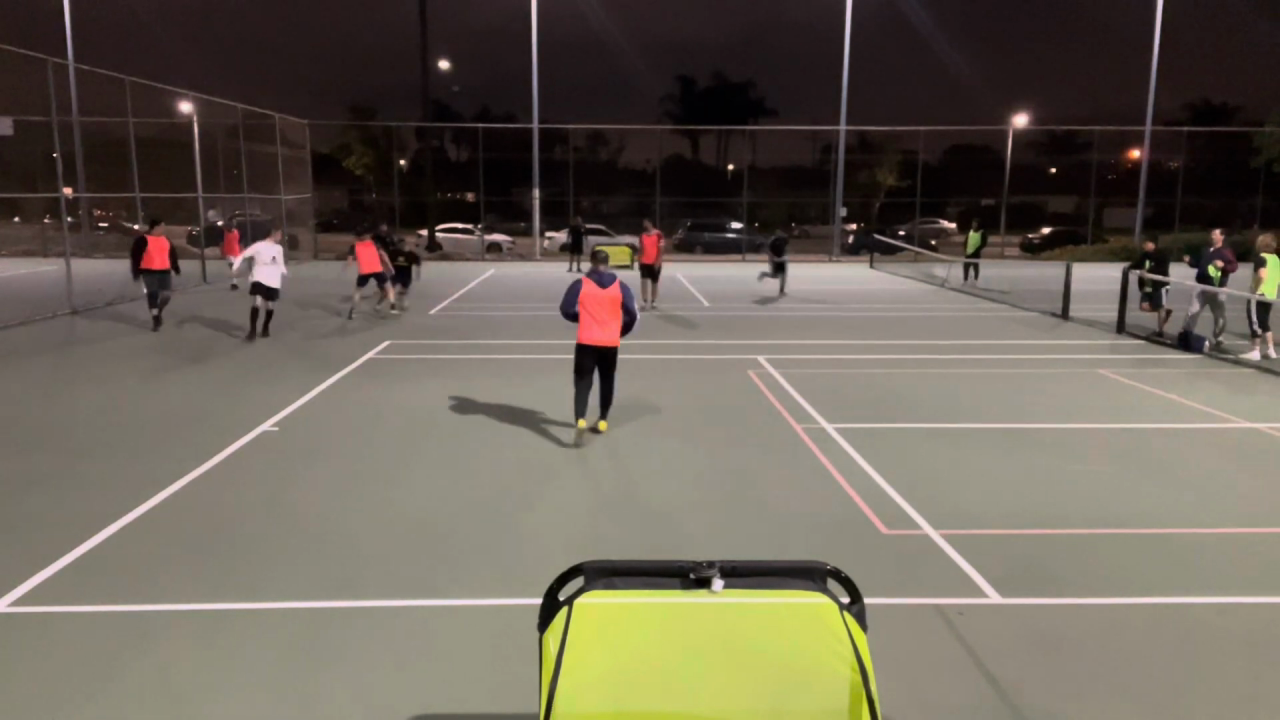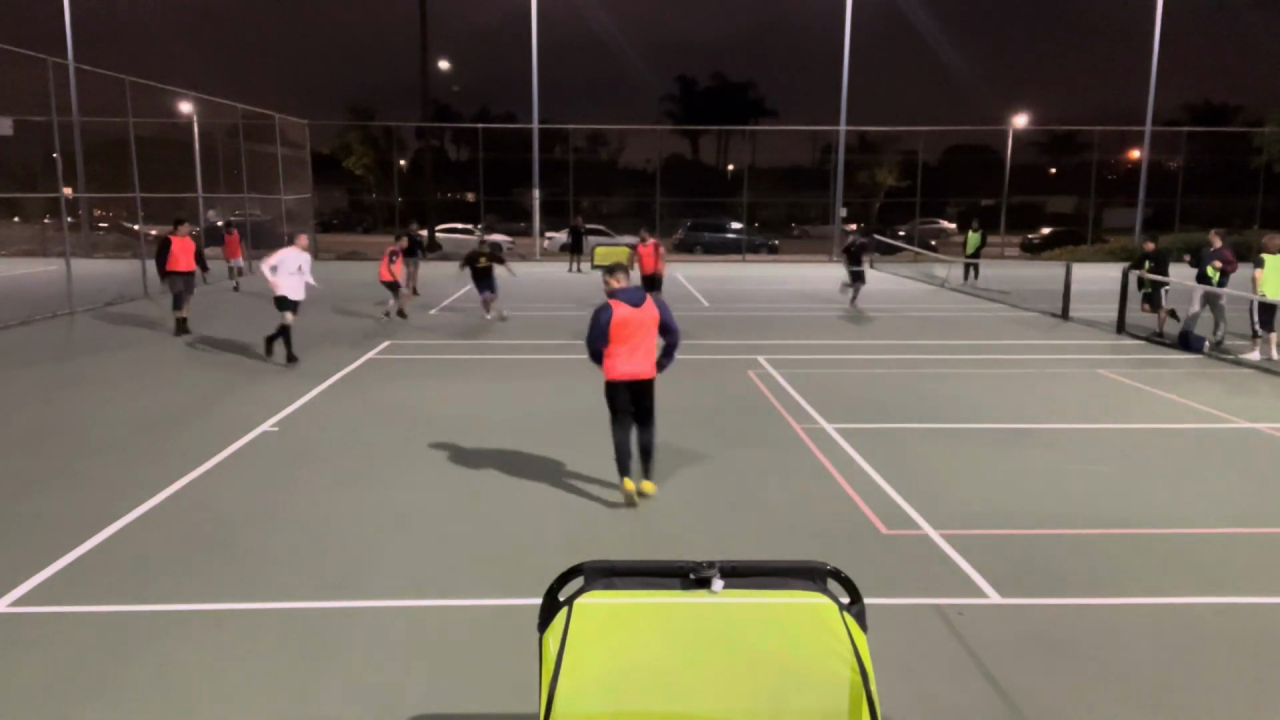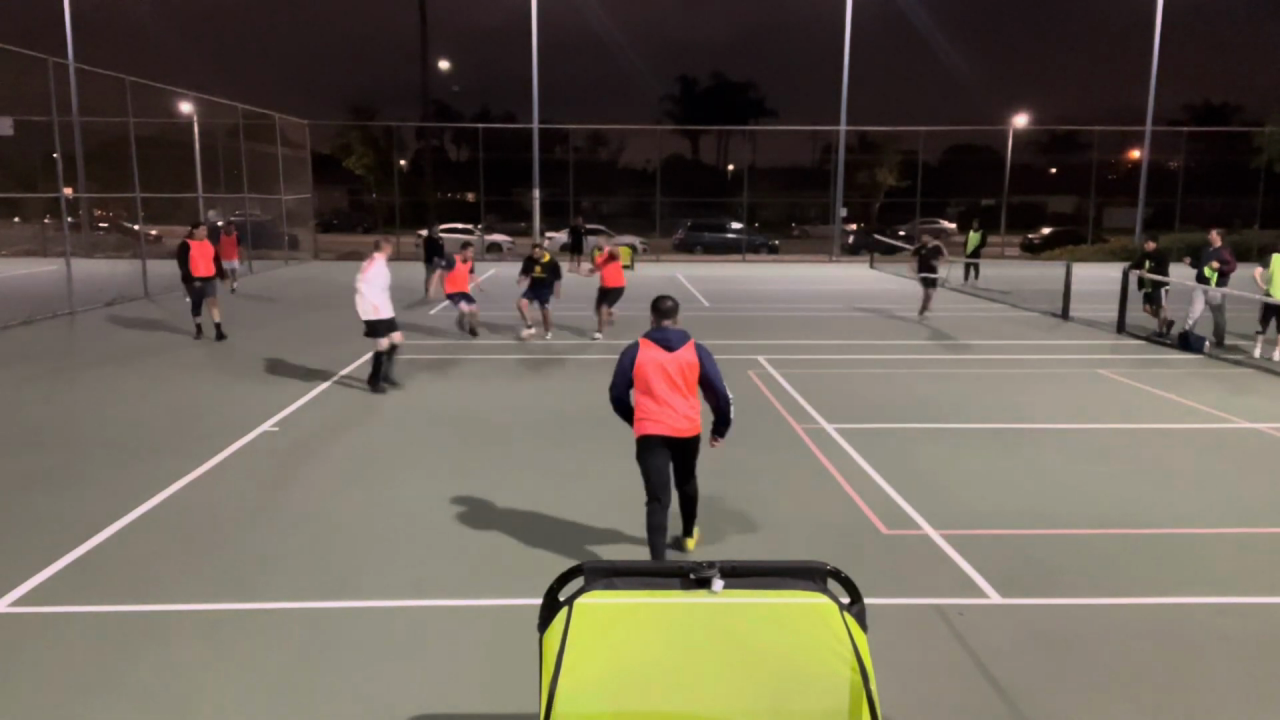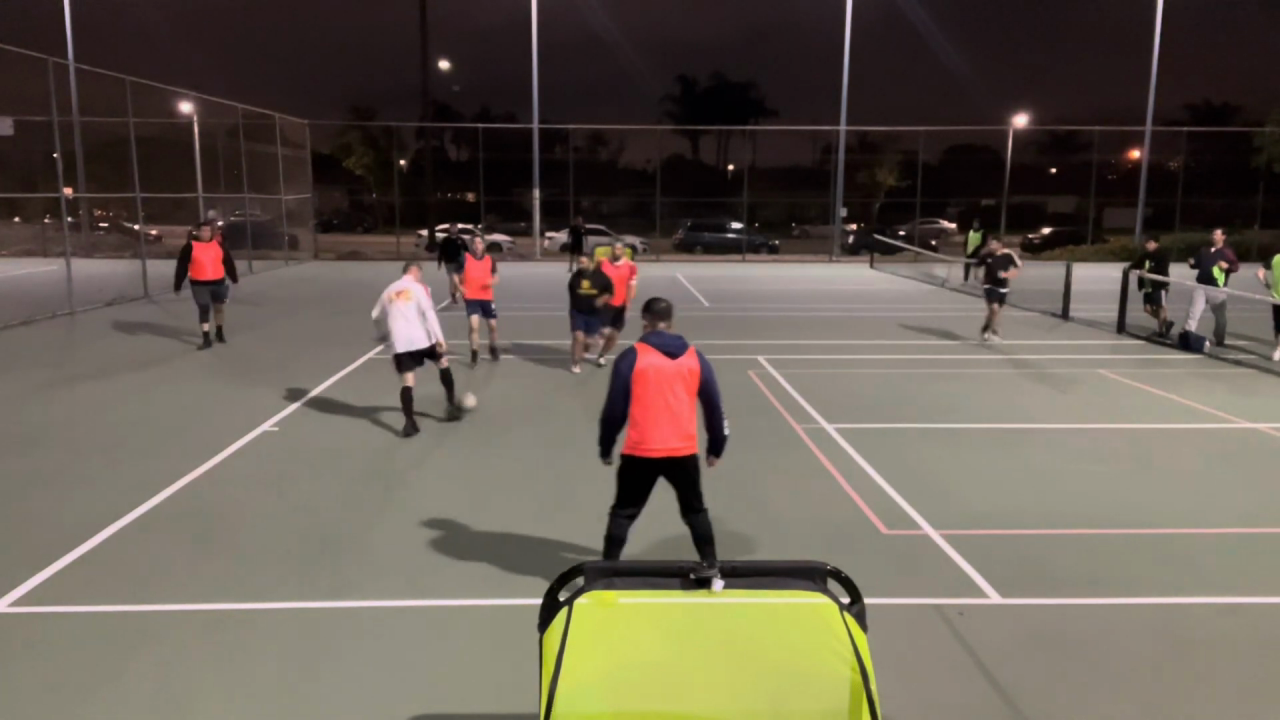
dt=0.7s
person 1, frame 1
left shoulder: (580, 284)
right shoulder: (620, 287)
left elbow: (566, 309)
right elbow: (632, 315)
right wrist: (620, 333)
left hip: (586, 342)
right hip: (610, 343)
left knee: (583, 382)
right knee: (607, 382)
left ankle: (580, 422)
right ankle: (603, 421)
person 1, frame 2
left shoulder: (606, 310)
right shoulder: (654, 304)
left elbow: (594, 347)
right elbow: (672, 335)
left wrist: (605, 362)
right wrist: (660, 364)
left hip: (618, 377)
right hip: (646, 375)
left knee: (621, 429)
right knee: (645, 426)
left ankle: (627, 482)
right ankle: (647, 481)
person 1, frame 3
left shoulder: (634, 351)
right shoulder: (697, 351)
left elbow: (617, 395)
right elbow: (720, 394)
left wrist: (635, 420)
right wrist: (721, 428)
left hip: (651, 433)
right hip: (688, 431)
left knee: (657, 499)
right knee: (686, 482)
left ankle: (659, 564)
right ankle: (689, 537)
person 1, frame 4
left shoulder: (631, 358)
right shoulder: (695, 358)
left elbow: (614, 409)
right elbow: (714, 408)
left wrist: (606, 447)
right wrist: (716, 448)
left hip: (641, 451)
right hip: (683, 450)
left knee: (623, 513)
right knee: (695, 512)
right ankle: (711, 569)
